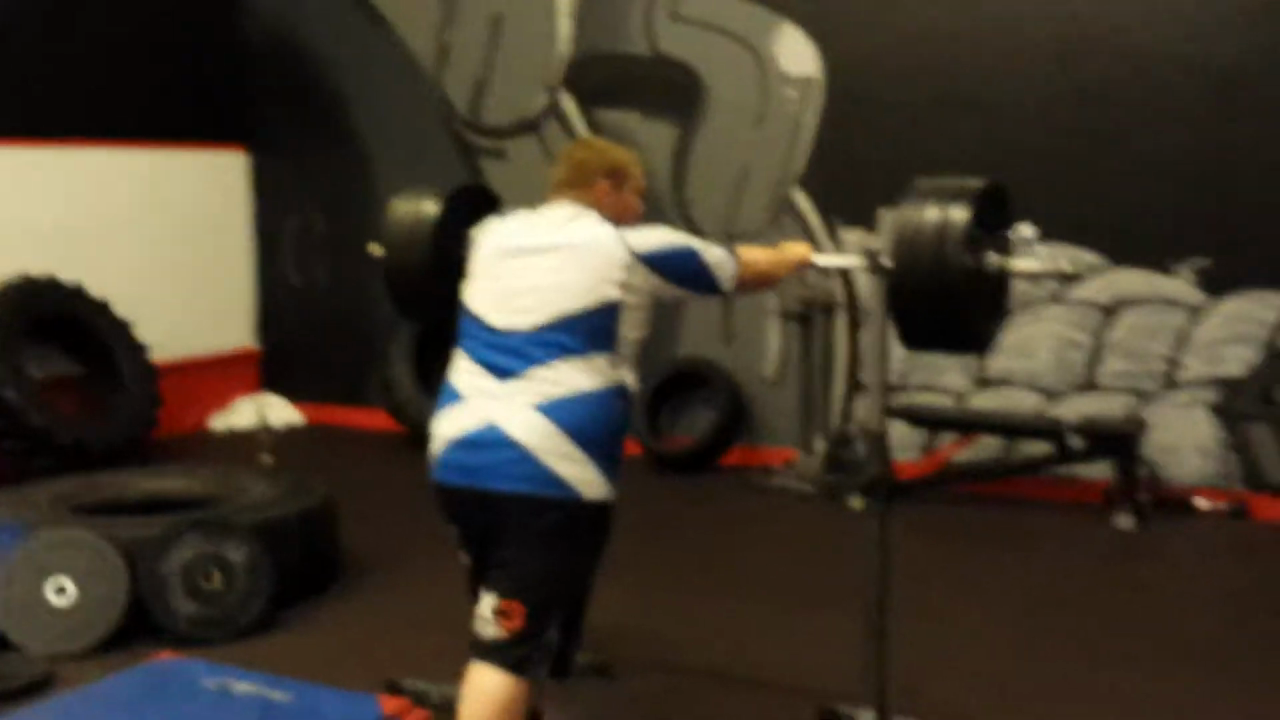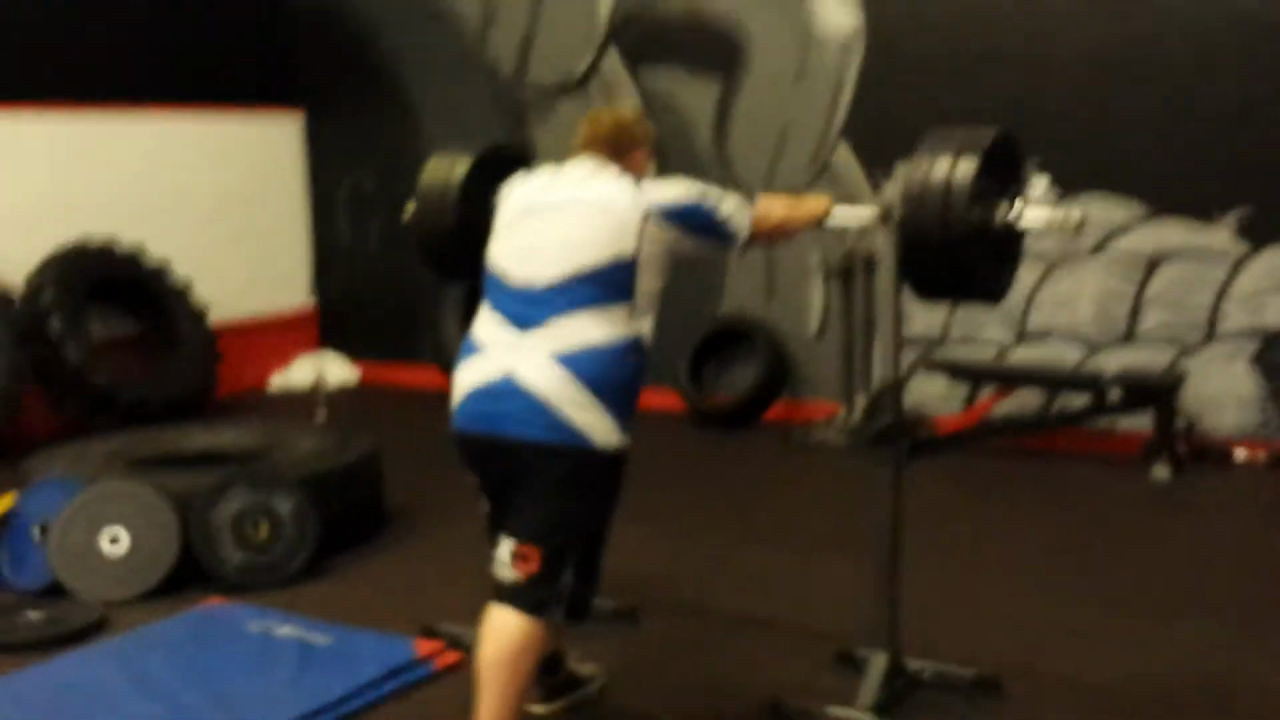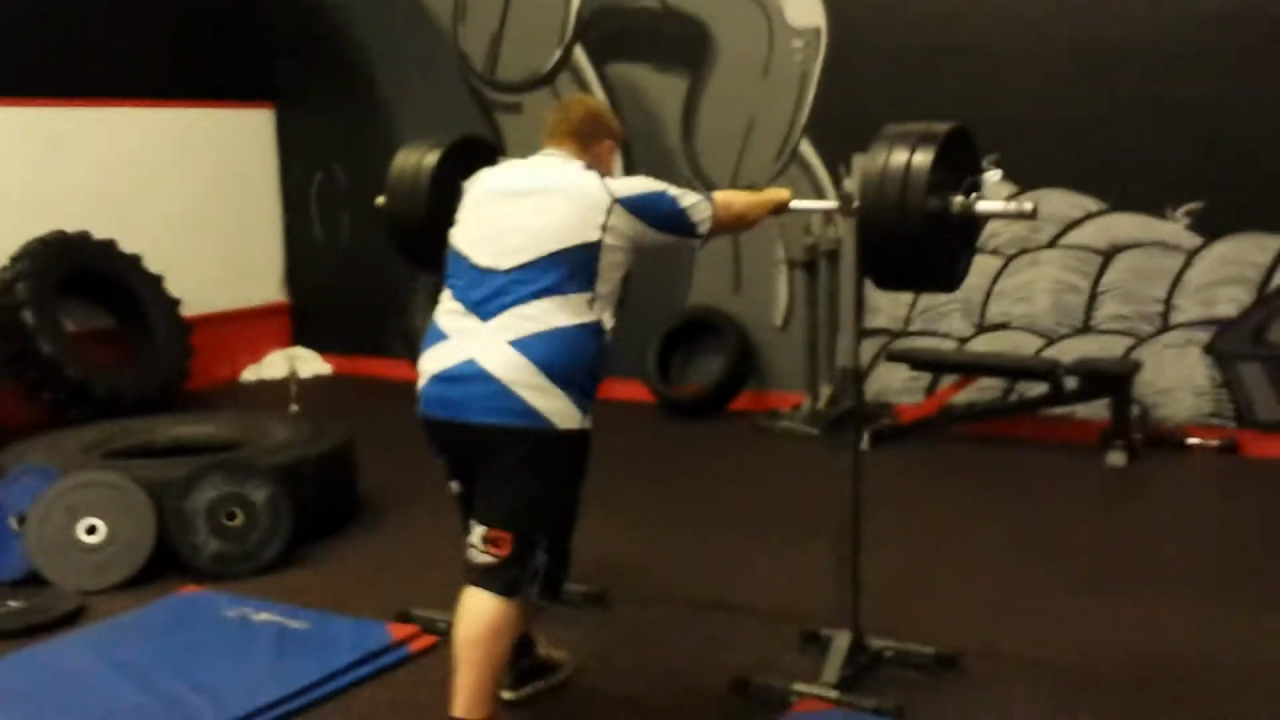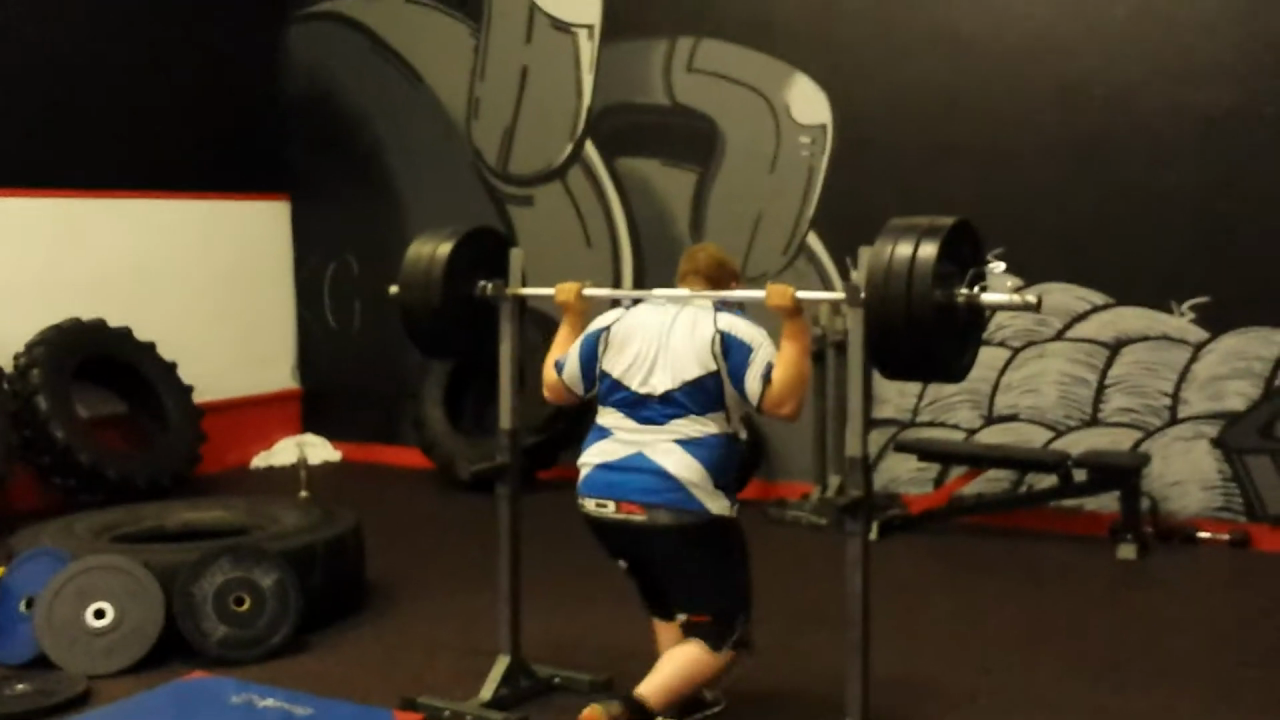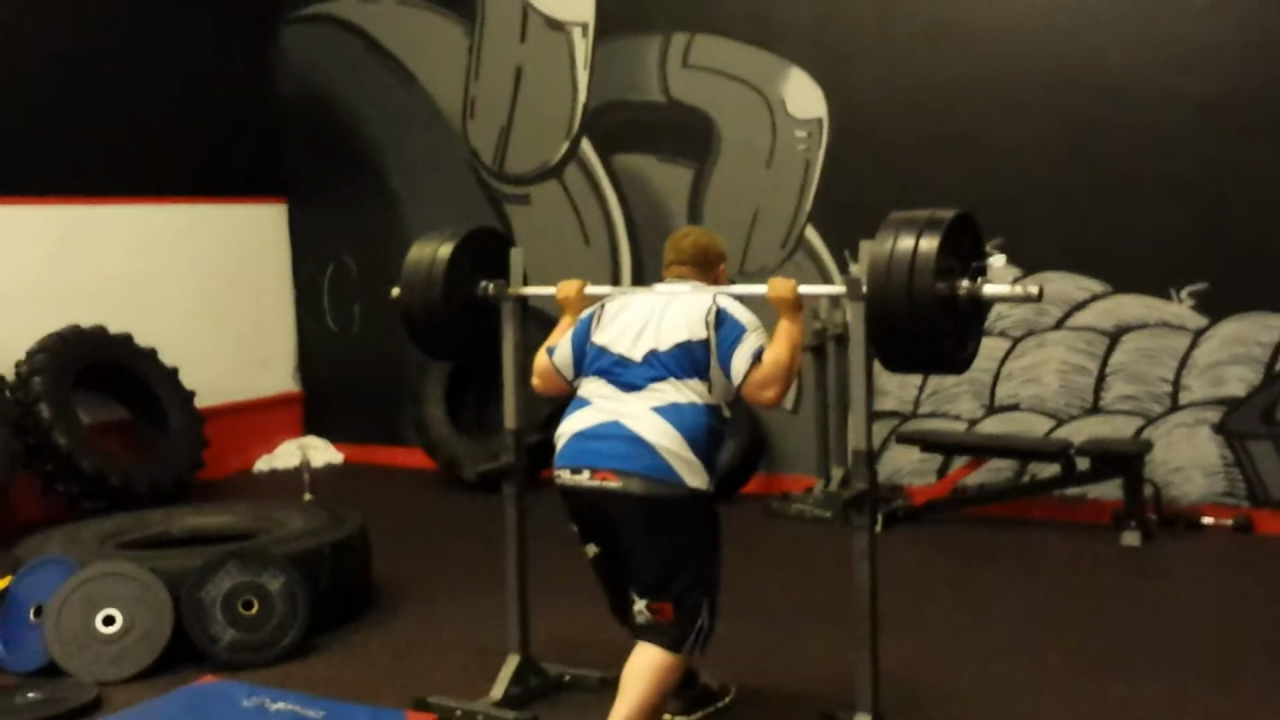
dt=1s
person 1, frame 1
left shoulder: (495, 233)
right shoulder: (634, 250)
right elbow: (748, 271)
right wrist: (793, 256)
left hip: (457, 458)
right hip: (545, 472)
left knee: (511, 615)
right knee: (507, 644)
person 1, frame 2
left shoulder: (519, 190)
right shoulder: (649, 204)
right elbow: (761, 220)
right wrist: (812, 208)
left hip: (477, 405)
right hip: (562, 420)
left knee: (535, 554)
right knee: (524, 584)
person 1, frame 3
left shoulder: (484, 182)
right shoulder: (610, 197)
right elbow: (719, 212)
right wrist: (770, 200)
left hip: (442, 392)
right hip: (527, 404)
left knee: (507, 541)
right knee: (499, 566)
left ankle: (517, 659)
person 1, frame 4
left shoulder: (613, 322)
right shoulder: (730, 331)
left elbow: (554, 388)
right elbow: (784, 402)
left wrist: (571, 315)
right wrist: (793, 321)
left hip: (601, 495)
right hip: (681, 503)
left knee: (670, 600)
right knee: (719, 635)
person 1, frame 5
left shoulder: (608, 309)
right shoulder: (721, 311)
left elbow: (543, 378)
right elbow: (767, 387)
left wrist: (570, 313)
right wrist: (789, 314)
left hip: (576, 470)
right hip: (657, 478)
left knee: (646, 600)
right knee: (672, 620)
